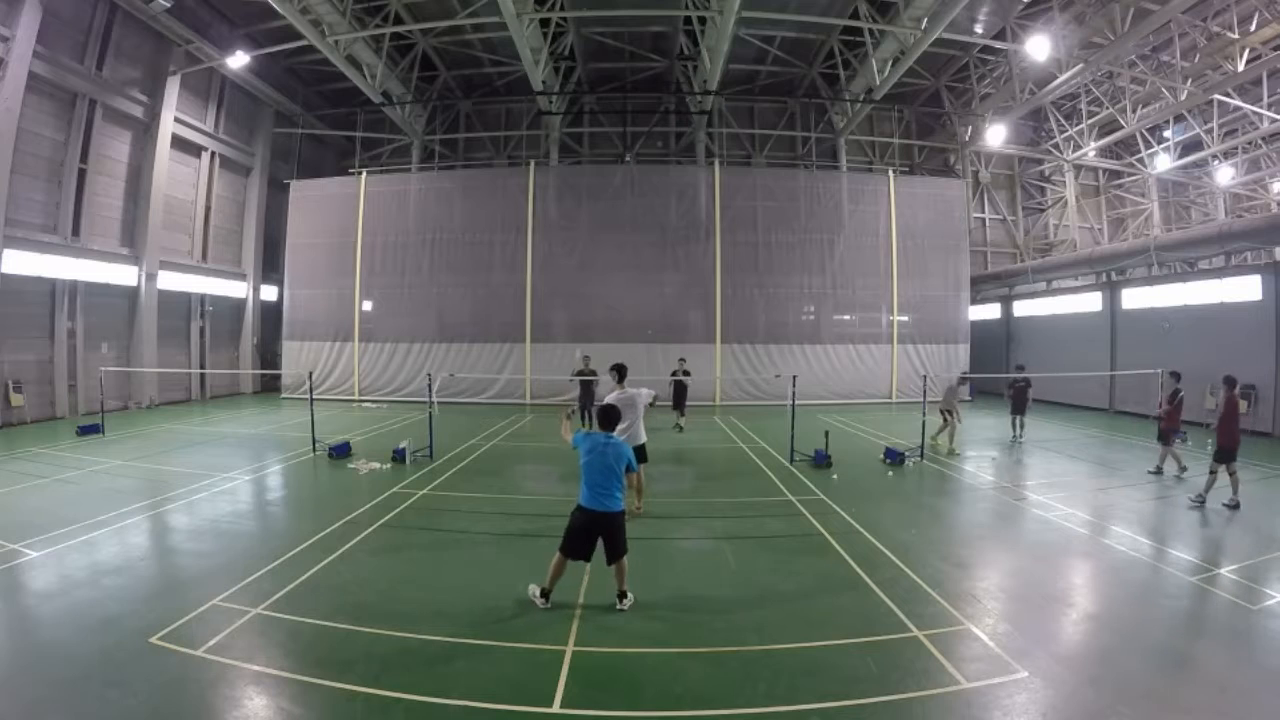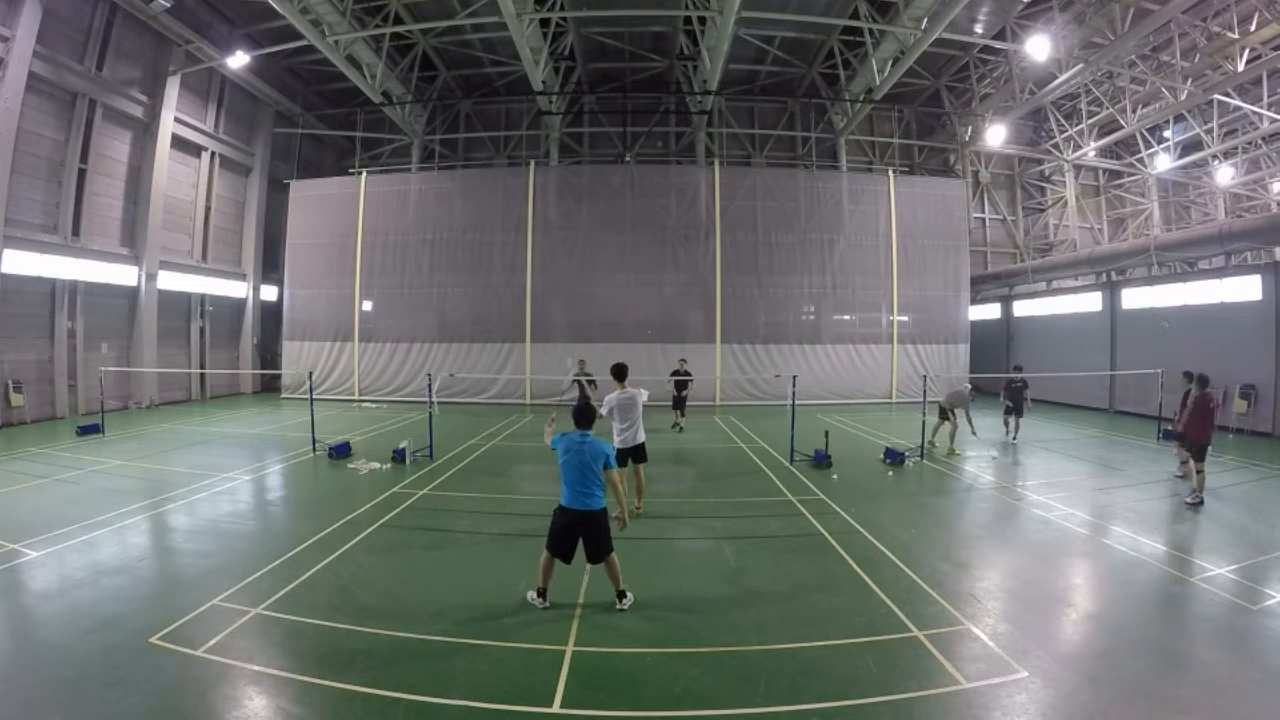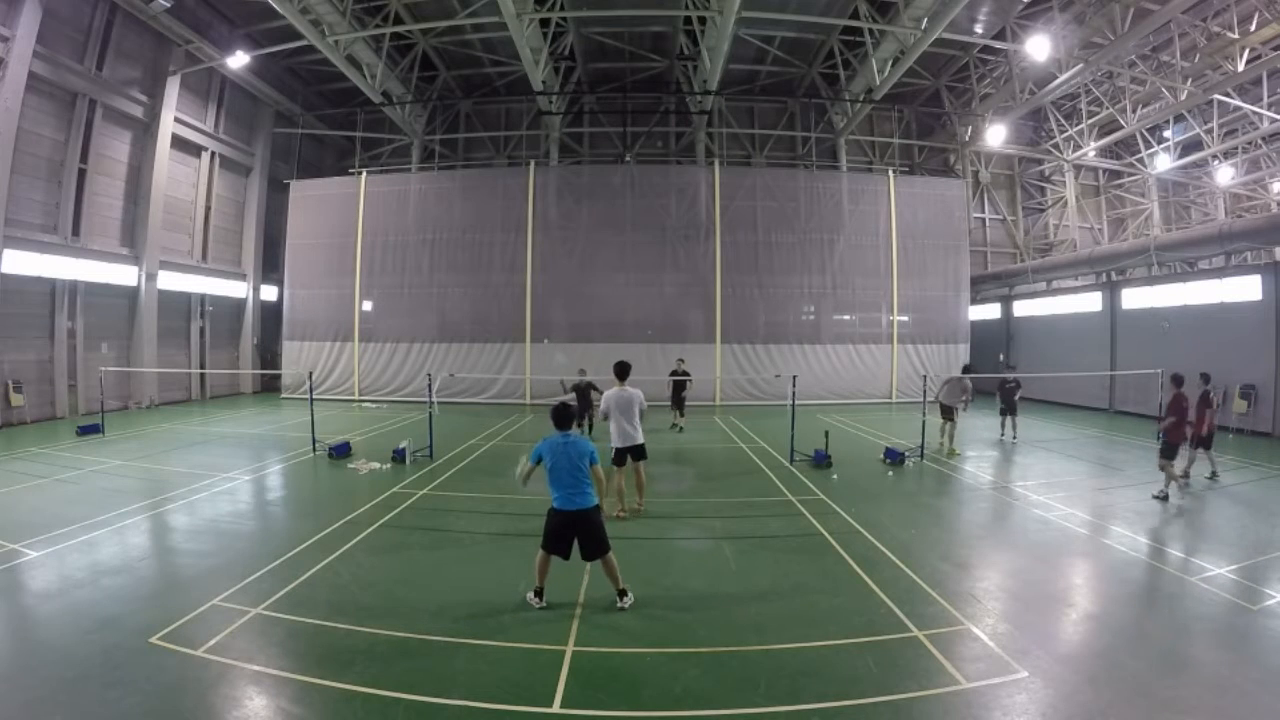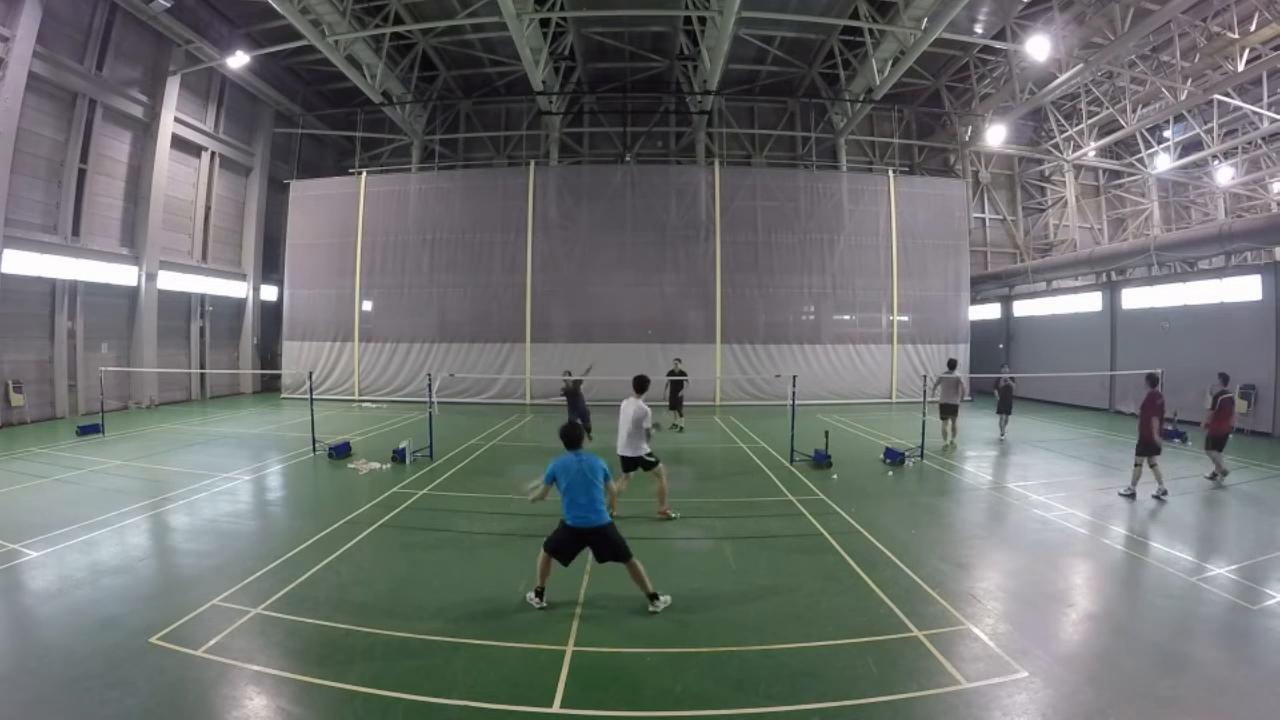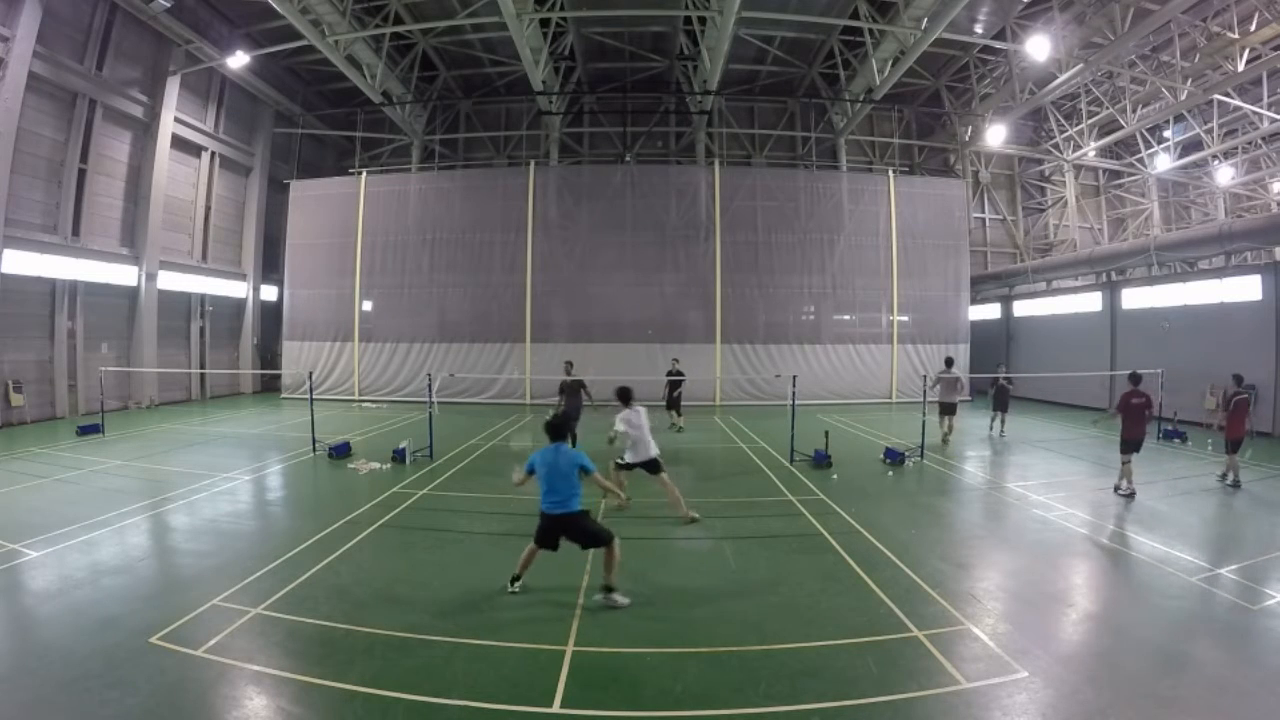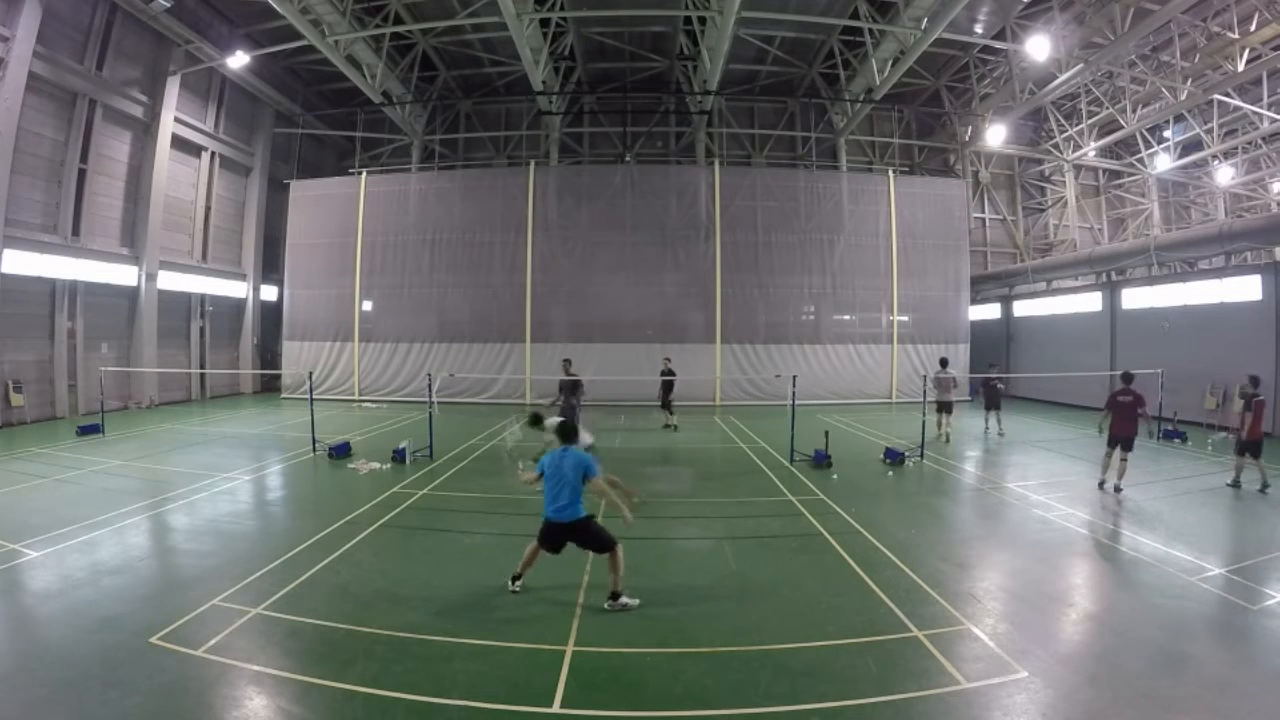
dt=0.4s
person 1, frame 1
left shoulder: (586, 440)
right shoulder: (625, 449)
left elbow: (565, 435)
left wrist: (566, 419)
left hip: (586, 510)
right hip: (614, 512)
left knee: (564, 553)
right knee: (619, 555)
left ankle: (544, 594)
right ankle: (622, 596)
person 1, frame 2
left shoulder: (563, 441)
right shoulder: (603, 447)
left elbow: (547, 439)
right elbow: (614, 482)
left wrist: (549, 425)
right wrist: (623, 511)
left hip: (567, 510)
right hip: (595, 511)
left knee: (550, 552)
right knee: (607, 555)
left ankle: (541, 595)
right ankle: (621, 596)
person 1, frame 3
left shoulder: (544, 446)
right shoulder: (586, 445)
left elbow: (526, 473)
right elbow: (599, 478)
left wrist: (522, 479)
right wrist: (600, 502)
left hip: (560, 510)
right hip: (588, 509)
left knee: (545, 551)
right knee: (605, 553)
left ankle: (538, 595)
right ankle: (622, 595)
person 1, frame 4
left shoulder: (556, 464)
right shoulder: (597, 462)
left elbow: (541, 495)
right elbow: (613, 492)
left wrist: (532, 496)
right wrist: (607, 509)
left hip: (572, 526)
right hip: (601, 524)
left knee: (547, 552)
right knee: (629, 559)
left ankle: (538, 595)
right ankle: (654, 599)
person 1, frame 5
left shoulder: (537, 456)
right shoulder: (577, 456)
left elbow: (519, 481)
right elbow: (600, 482)
left wrist: (515, 475)
right wrist: (618, 493)
left hip: (548, 515)
right hip: (573, 514)
left knee: (535, 545)
right knee: (611, 543)
left ankle: (515, 580)
right ankle: (608, 590)
person 1, frame 6
left shoulder: (548, 458)
right shoulder: (584, 459)
left elbow: (531, 479)
right elbow: (600, 488)
left wrist: (523, 474)
right wrist: (623, 509)
left hip: (553, 520)
right hip: (577, 520)
left knee: (538, 544)
right knee: (615, 548)
left ankle: (516, 579)
right ankle: (616, 597)
